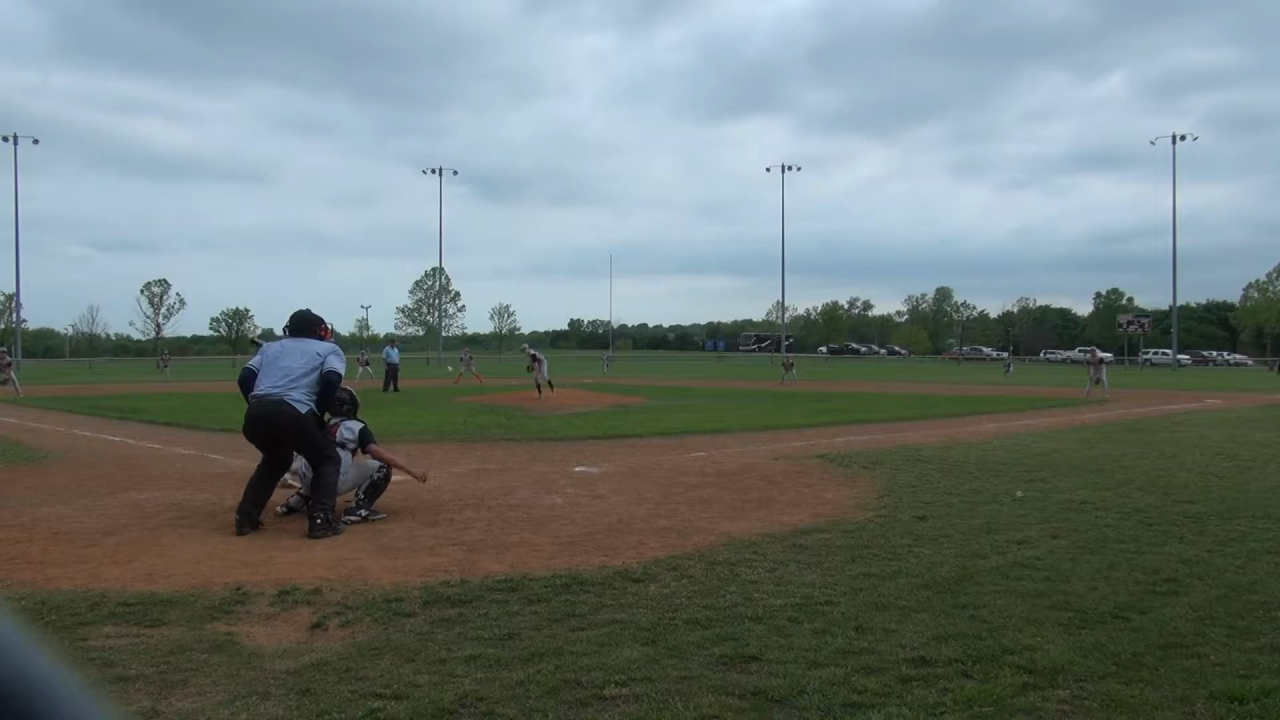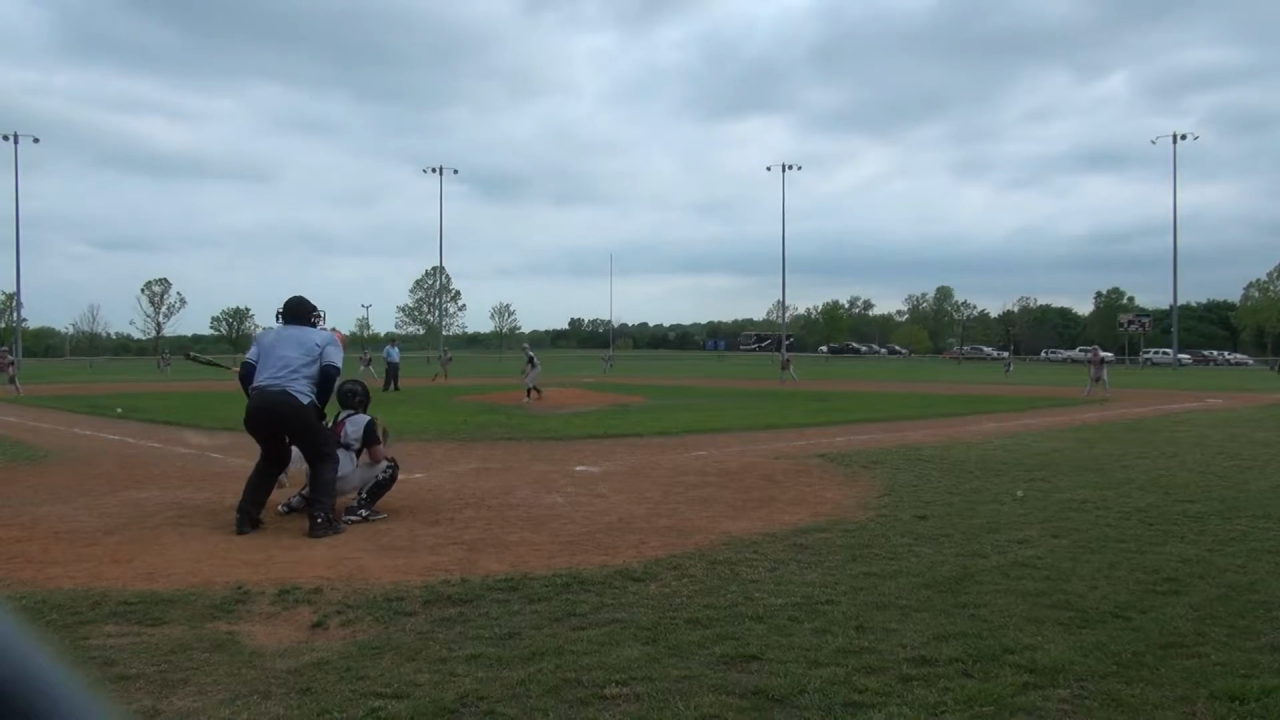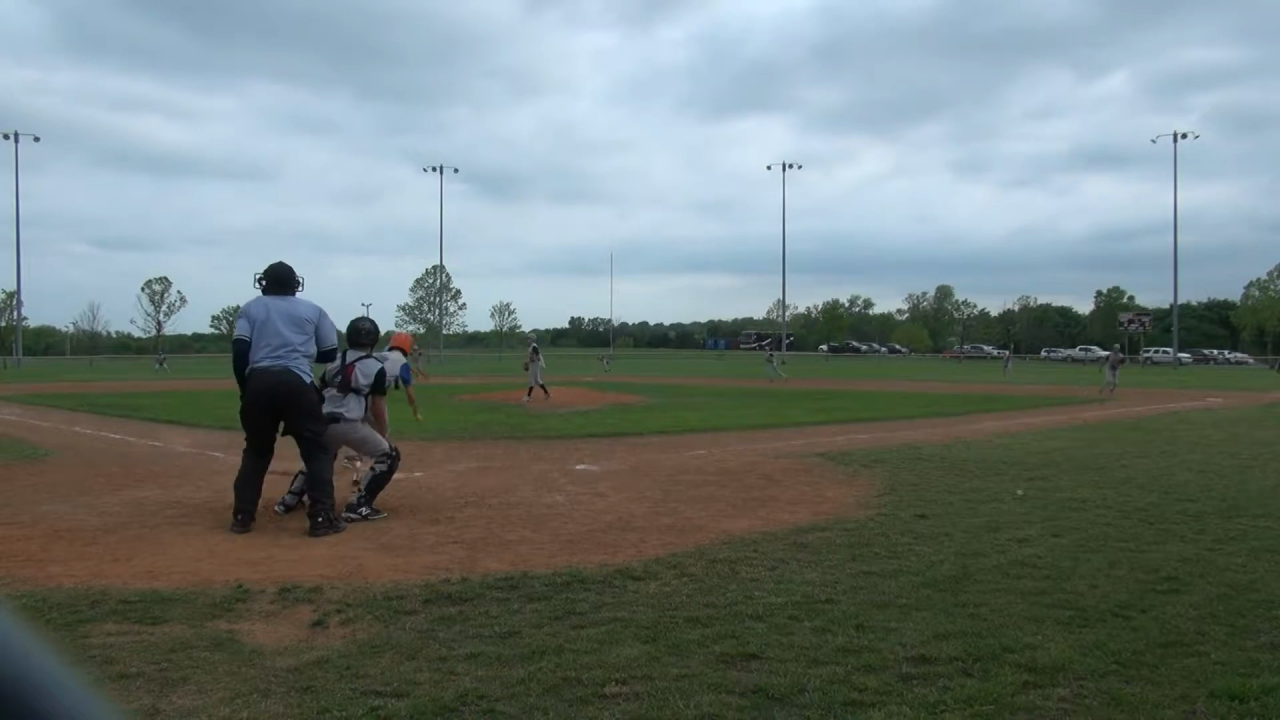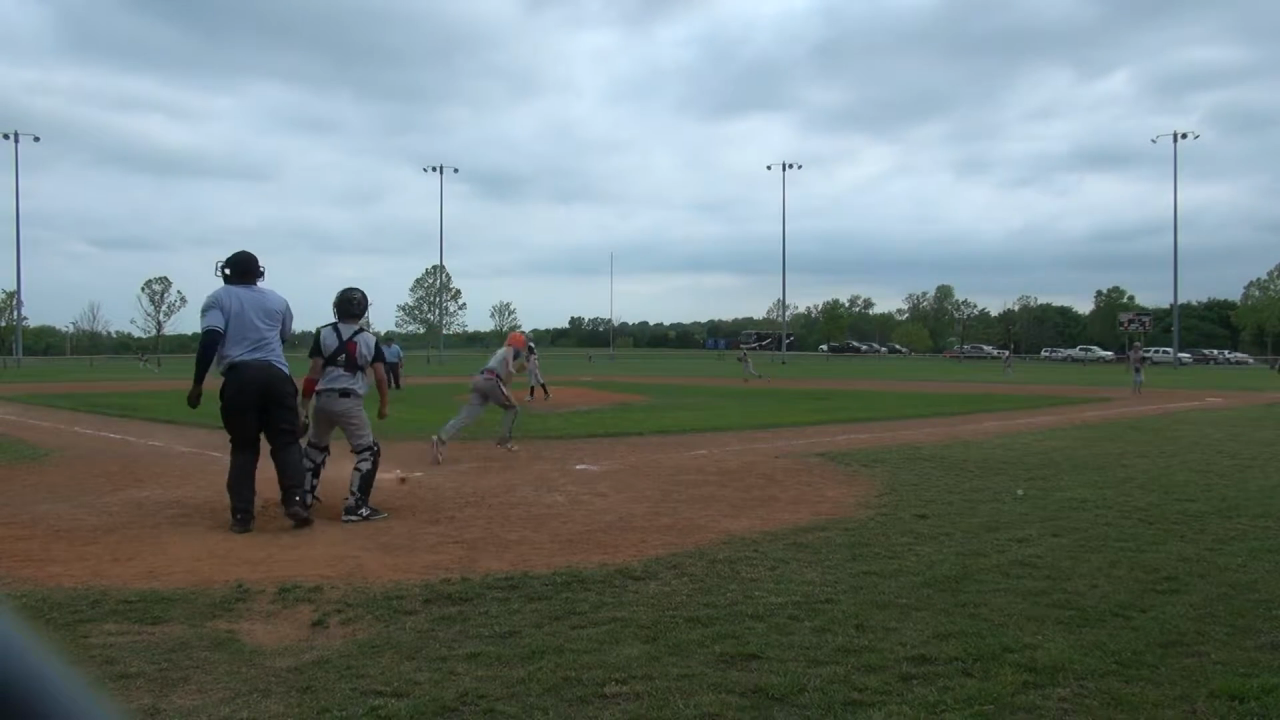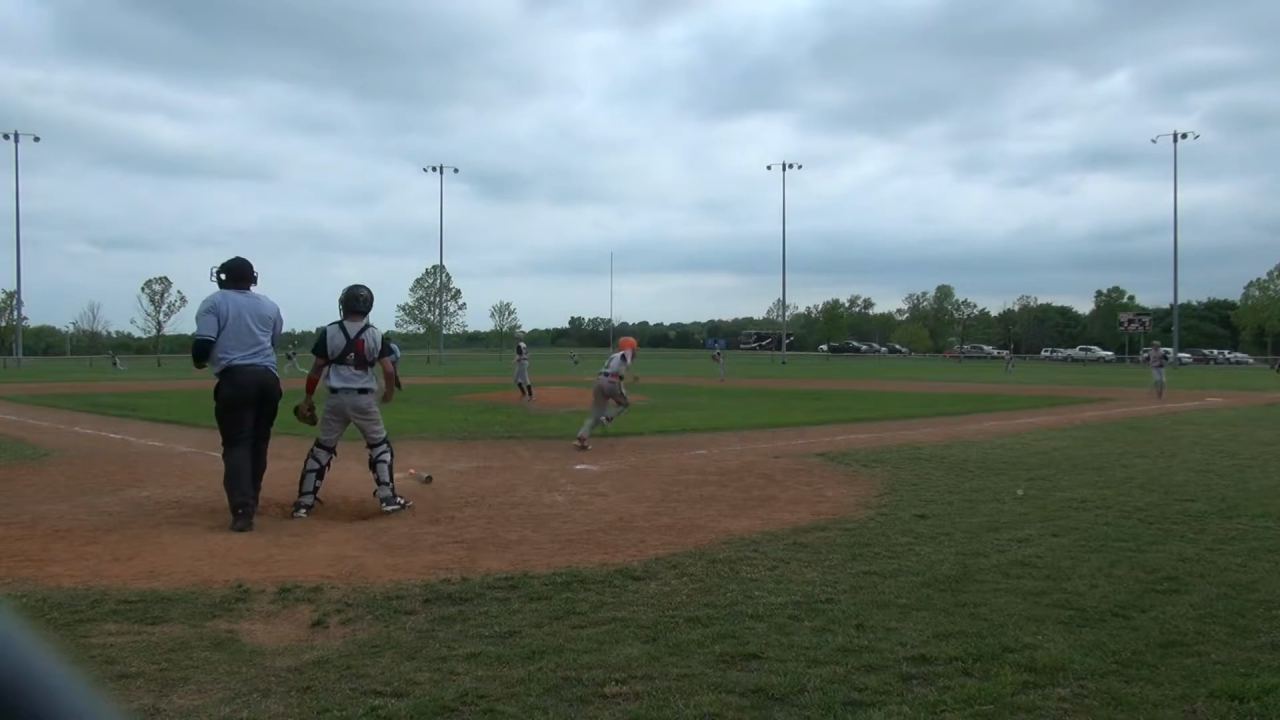
dt=0.4s
person 1, frame 1
left shoulder: (270, 347)
right shoulder: (330, 349)
left elbow: (244, 379)
right elbow: (331, 380)
right wrist: (317, 415)
left hip: (256, 414)
right hip: (294, 413)
left knee: (274, 460)
right knee: (327, 459)
left ankle: (245, 518)
right ankle: (321, 519)
person 1, frame 2
left shoulder: (265, 336)
right shoulder: (327, 338)
left elbow: (245, 372)
right elbow: (329, 373)
right wrist: (318, 408)
left hip: (258, 405)
right hip: (296, 404)
left knee: (273, 457)
right knee: (325, 457)
left ankle: (245, 516)
right ankle: (321, 519)
person 1, frame 3
left shoulder: (250, 308)
right shoulder: (313, 310)
left elbow: (240, 350)
right elbow: (329, 354)
left wrist: (245, 388)
left hip: (258, 383)
right hip: (297, 383)
left knee: (256, 450)
right knee: (316, 450)
left ankle: (243, 516)
right ankle: (322, 517)
person 1, frame 4
left shoulder: (218, 298)
right shoulder: (277, 300)
left elbow: (210, 340)
left wrist: (197, 383)
left hip: (239, 377)
right hip: (276, 375)
left knee: (244, 448)
right knee: (287, 441)
left ankle: (241, 515)
right ankle: (295, 501)
person 1, frame 5
left shoulder: (214, 302)
right shoulder: (269, 306)
left elbow: (202, 344)
left wrist: (199, 361)
left hip: (235, 379)
right hip: (268, 377)
left knee: (237, 445)
right knee: (259, 442)
left ankle: (243, 509)
right ankle: (249, 502)
person 2, frame 1
left shoulder: (324, 426)
right shoulder: (357, 427)
right elbow: (378, 453)
right wrist: (410, 470)
left hip: (307, 481)
right knee: (382, 467)
left ankle: (295, 502)
right ankle: (359, 508)
person 2, frame 2
left shoulder: (334, 421)
right shoulder: (366, 421)
right elbow: (377, 457)
right wrist: (381, 443)
right hip: (340, 482)
right knee: (389, 466)
left ankle: (297, 502)
right ankle: (360, 508)
person 2, frame 3
left shoulder: (336, 361)
right shoulder: (376, 368)
right elbow: (378, 408)
right wrist: (383, 434)
right hip: (347, 424)
right knee: (388, 455)
left ankle: (290, 500)
right ankle: (359, 506)
person 2, frame 4
left shoulder: (323, 333)
right shoulder: (370, 340)
left elbow: (314, 372)
right elbow: (380, 376)
left wrist: (303, 404)
right wrist: (384, 405)
left hip: (324, 400)
right hip: (350, 402)
left knee: (315, 449)
right knee: (367, 451)
left ankle: (303, 501)
right ankle: (356, 506)
person 2, frame 5
left shoulder: (329, 332)
right shoulder: (375, 335)
left elbow: (317, 369)
right elbow: (389, 371)
left wrist: (308, 398)
right wrist: (389, 392)
left hip: (337, 399)
right hip: (365, 399)
left knee: (322, 449)
right knee: (380, 446)
left ankle: (304, 502)
right ankle: (388, 497)
